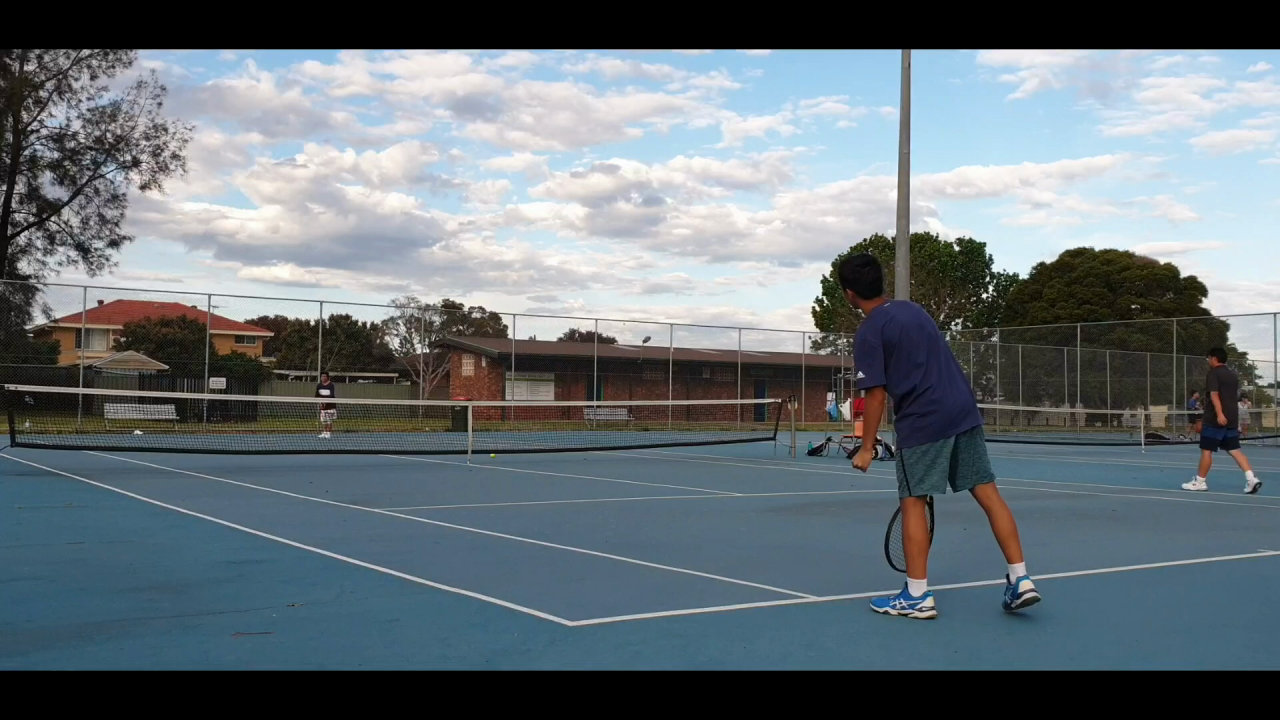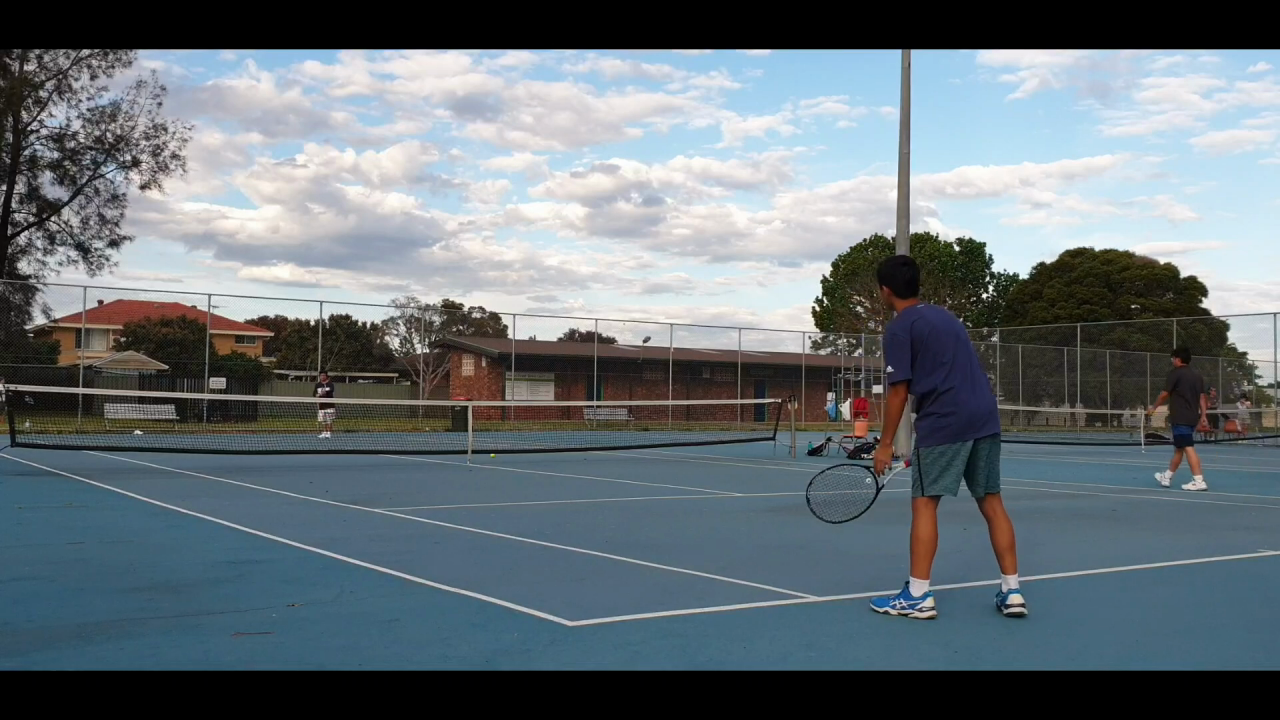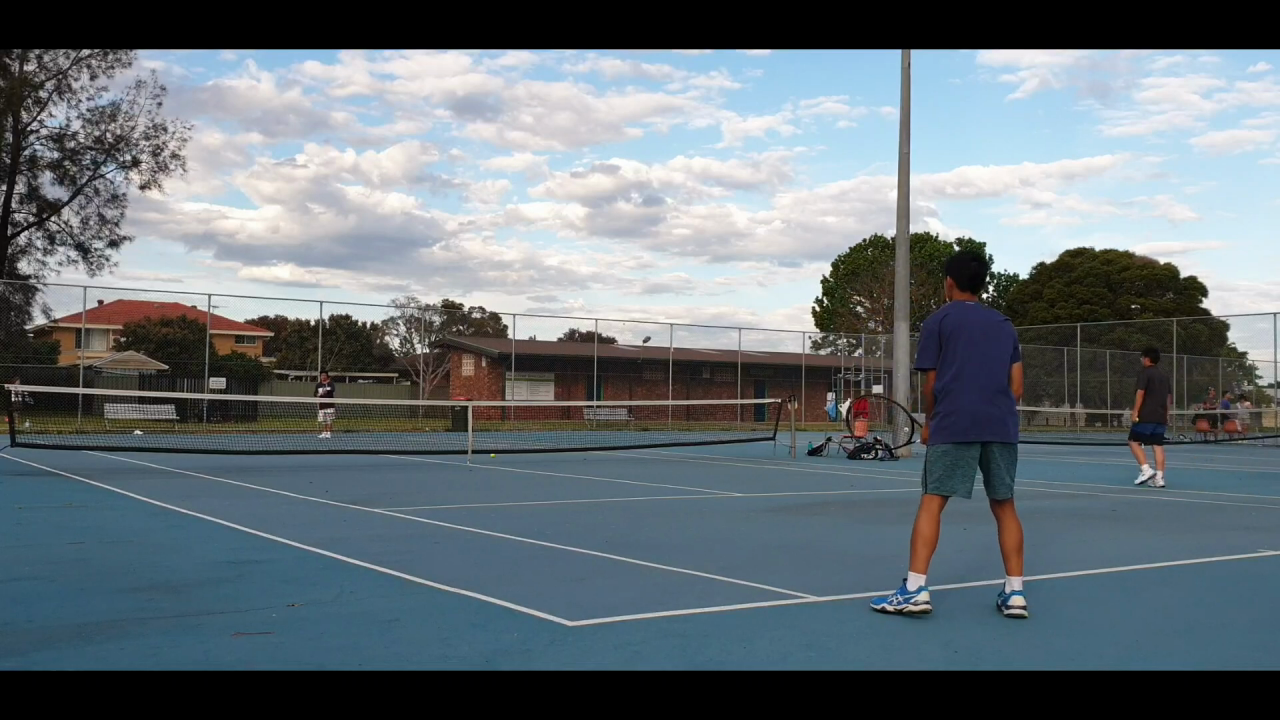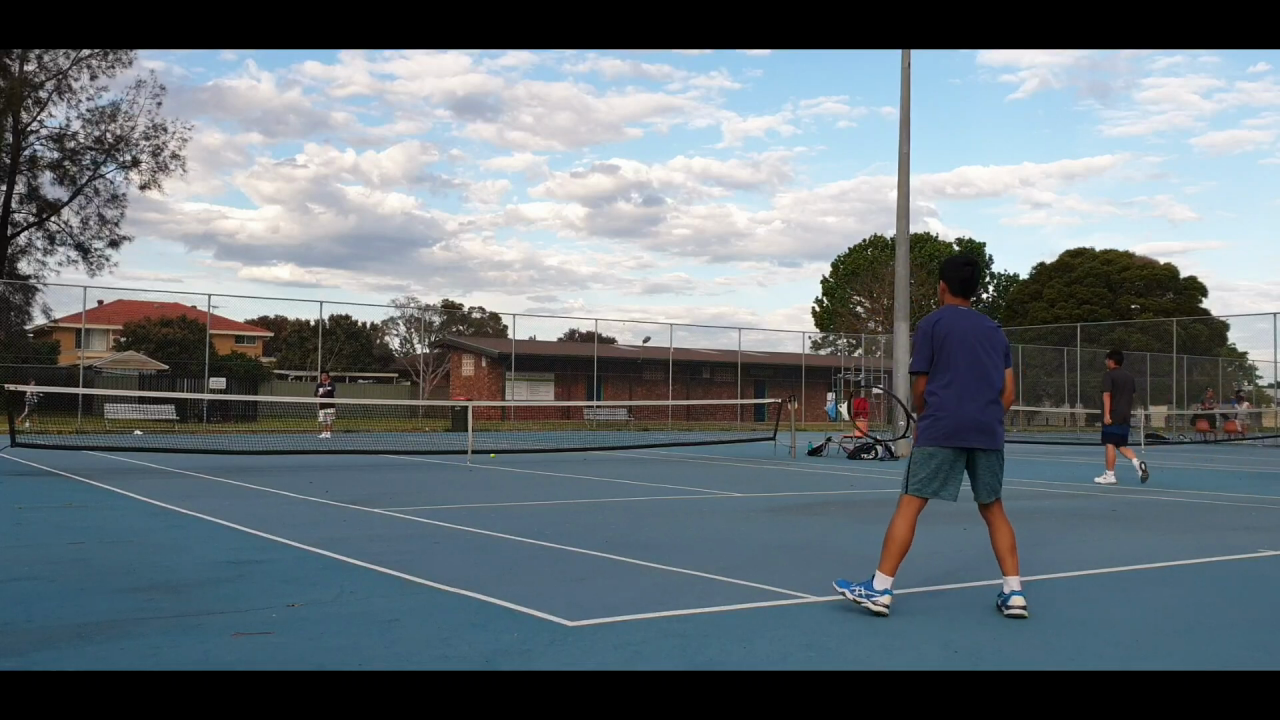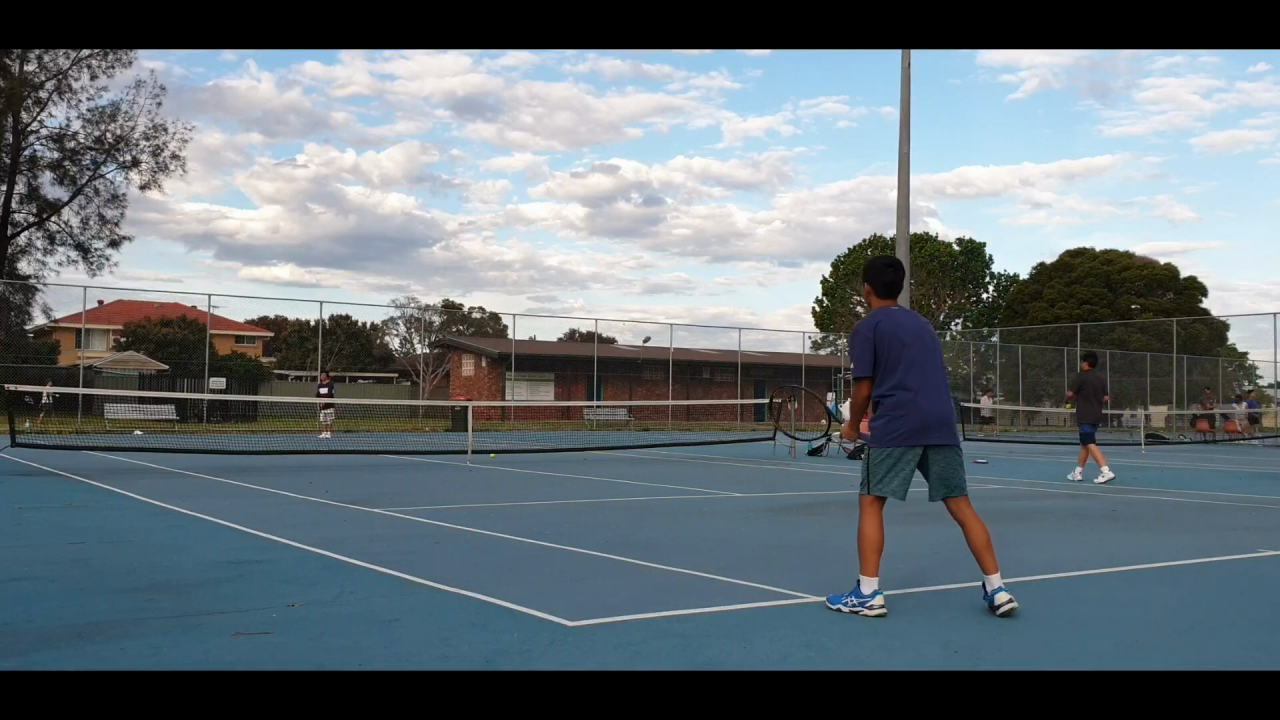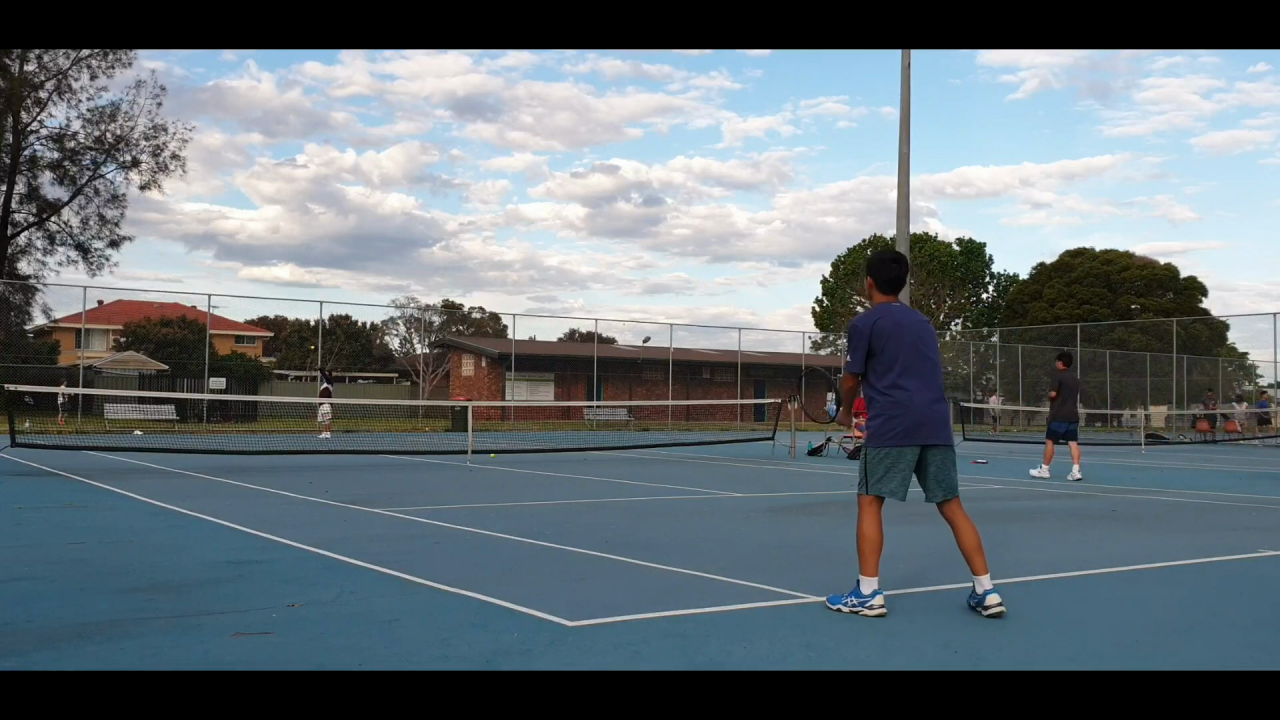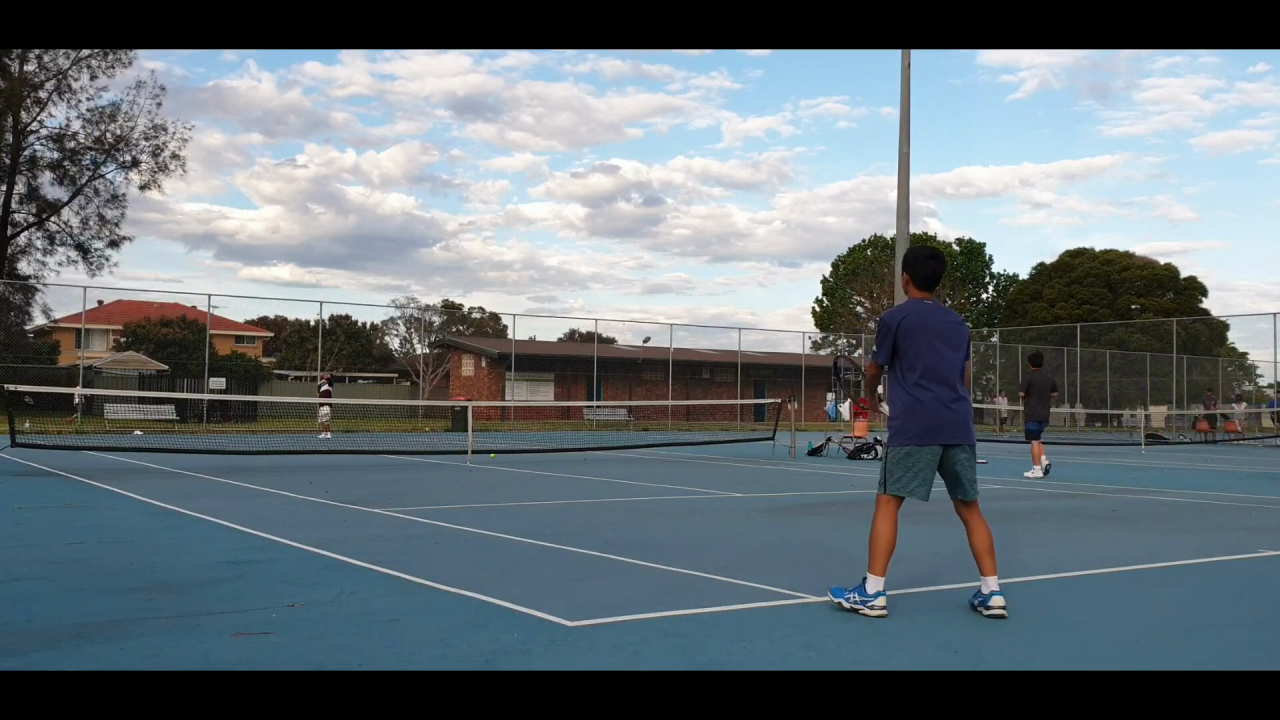
dt=0.4s
person 1, frame 1
left shoulder: (868, 333)
right shoulder: (914, 310)
left elbow: (876, 395)
left wrist: (866, 448)
left hip: (922, 423)
right hip: (964, 413)
left knee: (913, 503)
right knee: (988, 494)
left ankle: (917, 596)
right ankle: (1020, 579)
person 1, frame 2
left shoulder: (899, 329)
right shoulder: (947, 316)
left elbow: (899, 392)
left wrist: (885, 445)
left hip: (944, 423)
right hip: (985, 418)
left knee: (924, 504)
right knee: (992, 505)
left ankle: (919, 595)
right ankle: (1012, 591)
person 1, frame 3
left shoulder: (938, 321)
right shoulder: (1005, 324)
left elbow: (932, 382)
right elbow: (1017, 384)
left wrist: (928, 423)
left hip: (953, 424)
right hip: (1002, 426)
left knee: (932, 503)
right knee: (1004, 507)
left ankle: (915, 589)
right ankle: (1015, 592)
person 1, frame 4
left shoulder: (931, 324)
right shoulder: (995, 330)
left elbow: (921, 386)
right elbow: (1009, 391)
left wrist: (921, 424)
left hip: (941, 429)
right hip: (988, 431)
left knee: (909, 505)
right knee: (993, 509)
left ankle: (879, 589)
right ankle: (1014, 592)
person 1, frame 5
left shoulder: (866, 328)
right shoulder: (922, 325)
left elbow: (863, 389)
left wrist: (852, 424)
left hip: (895, 426)
right hip: (942, 425)
left knee: (870, 503)
right knee: (961, 507)
left ankle: (868, 593)
right ankle: (997, 589)
person 1, frame 6
left shoulder: (864, 323)
right shoulder: (924, 322)
left elbow: (852, 380)
left wrist: (845, 412)
left hip: (891, 425)
right hip: (937, 425)
left knee: (870, 503)
right knee: (952, 507)
left ankle: (868, 594)
right ankle: (986, 590)
person 1, frame 7
left shoulder: (894, 318)
right shoulder: (958, 323)
left elbow: (875, 370)
left hip: (913, 427)
right hip: (958, 426)
left knee: (888, 503)
right knee: (969, 507)
left ankle: (873, 592)
right ankle: (991, 592)
